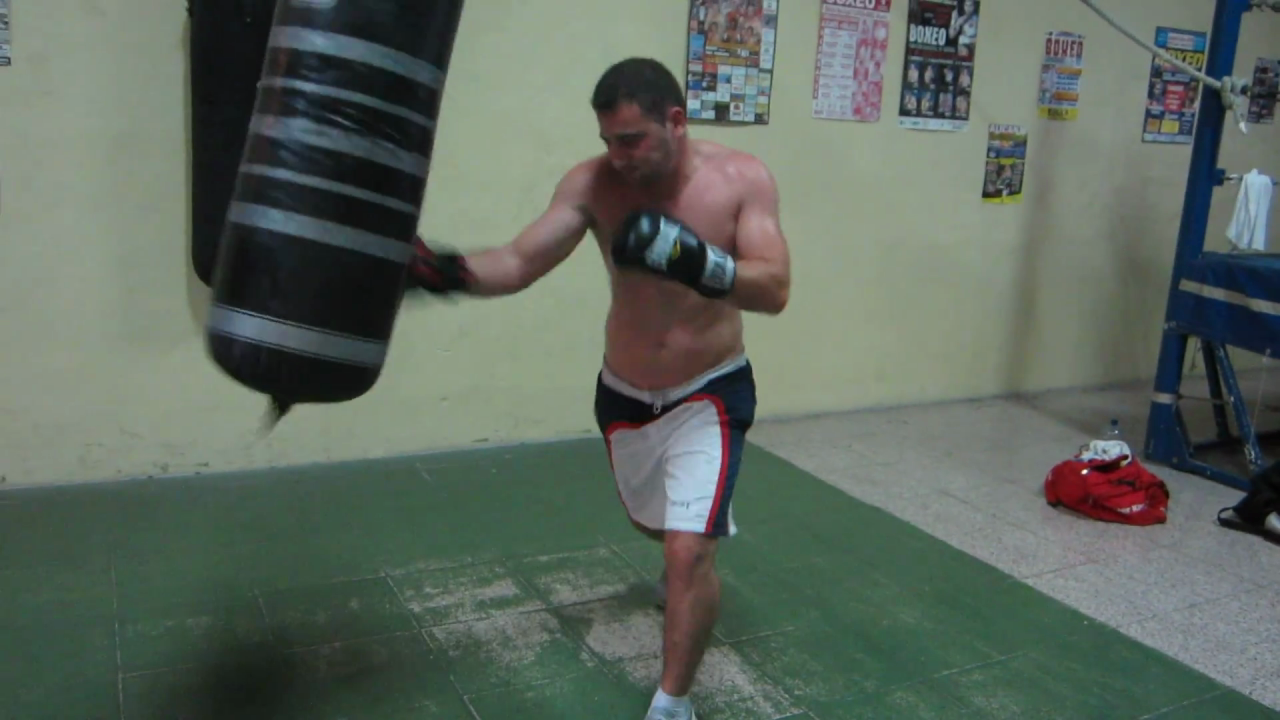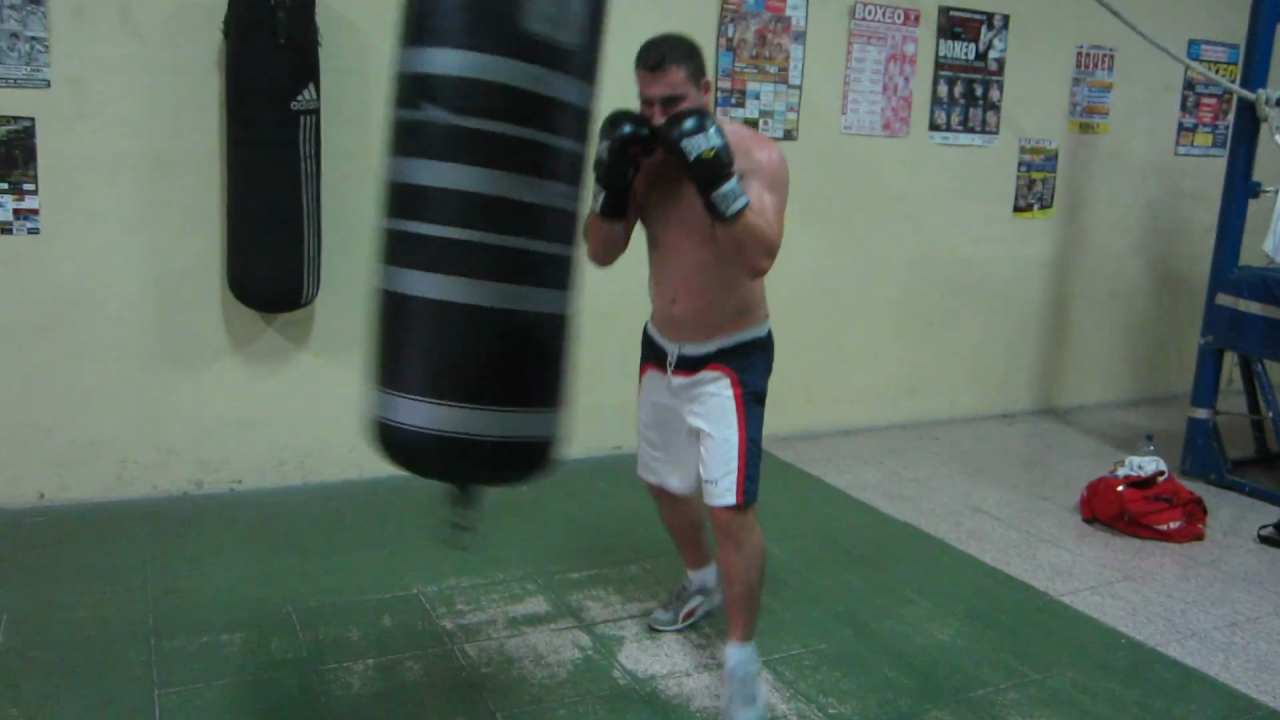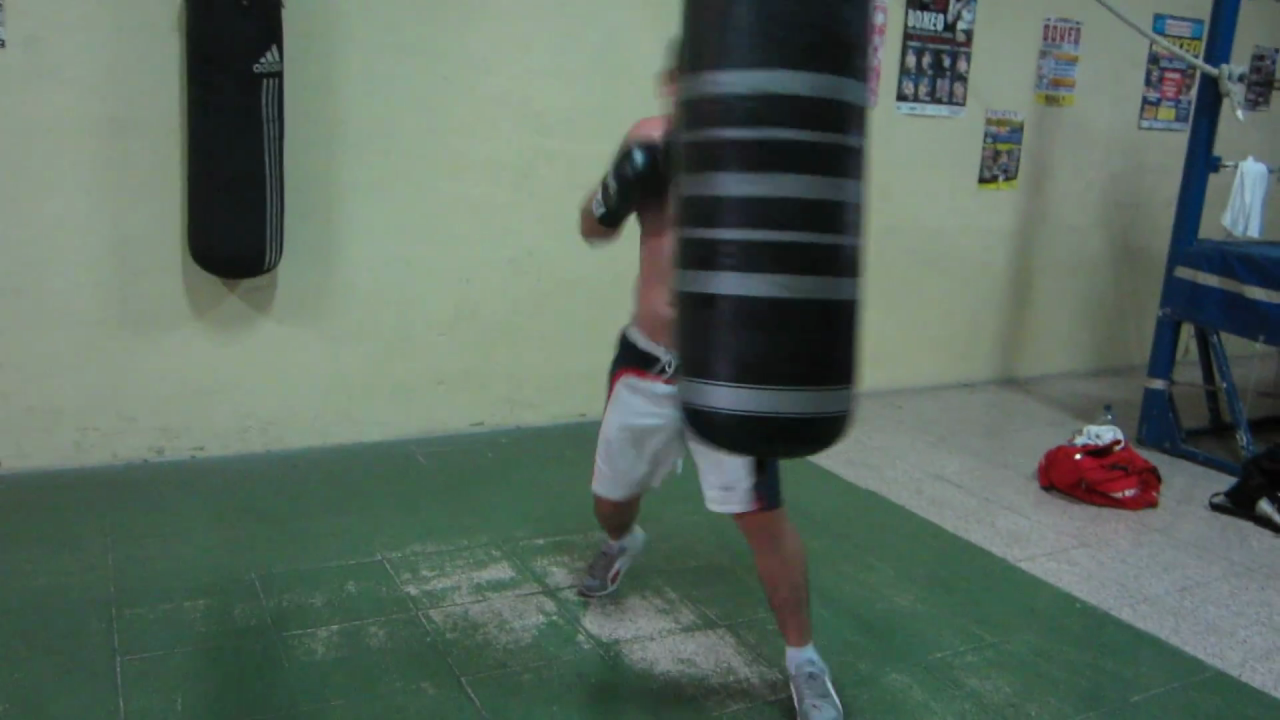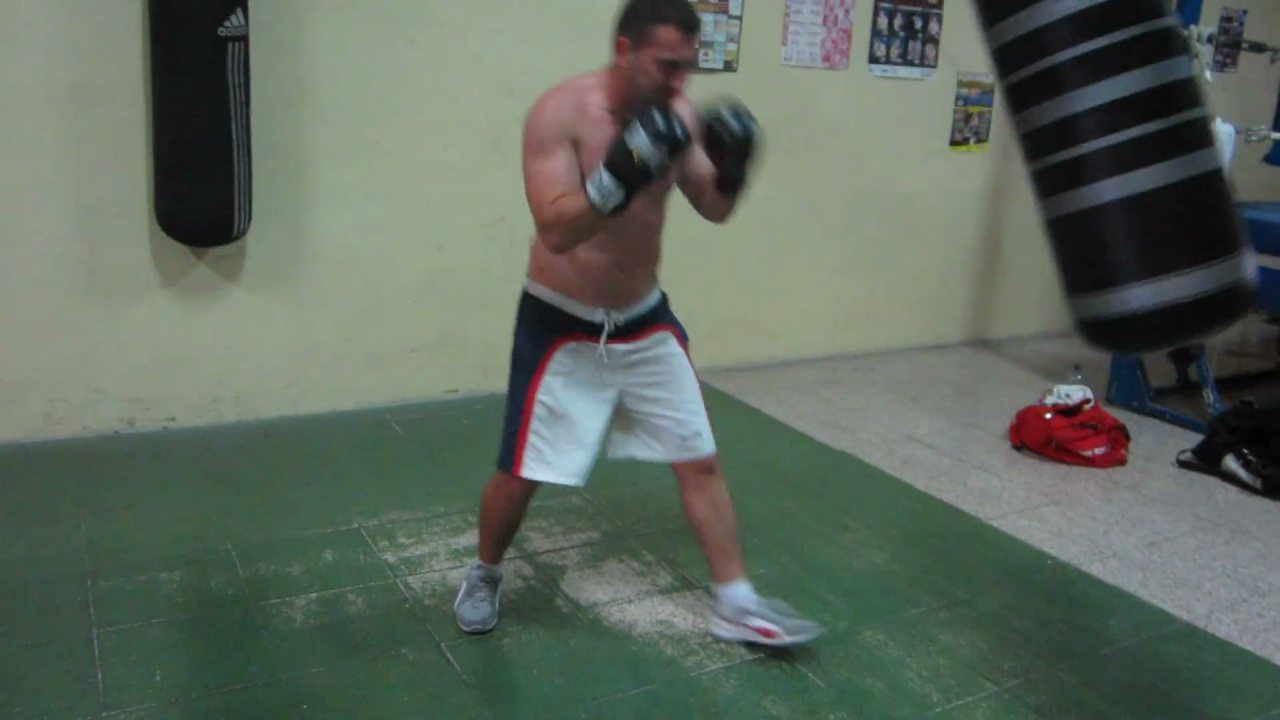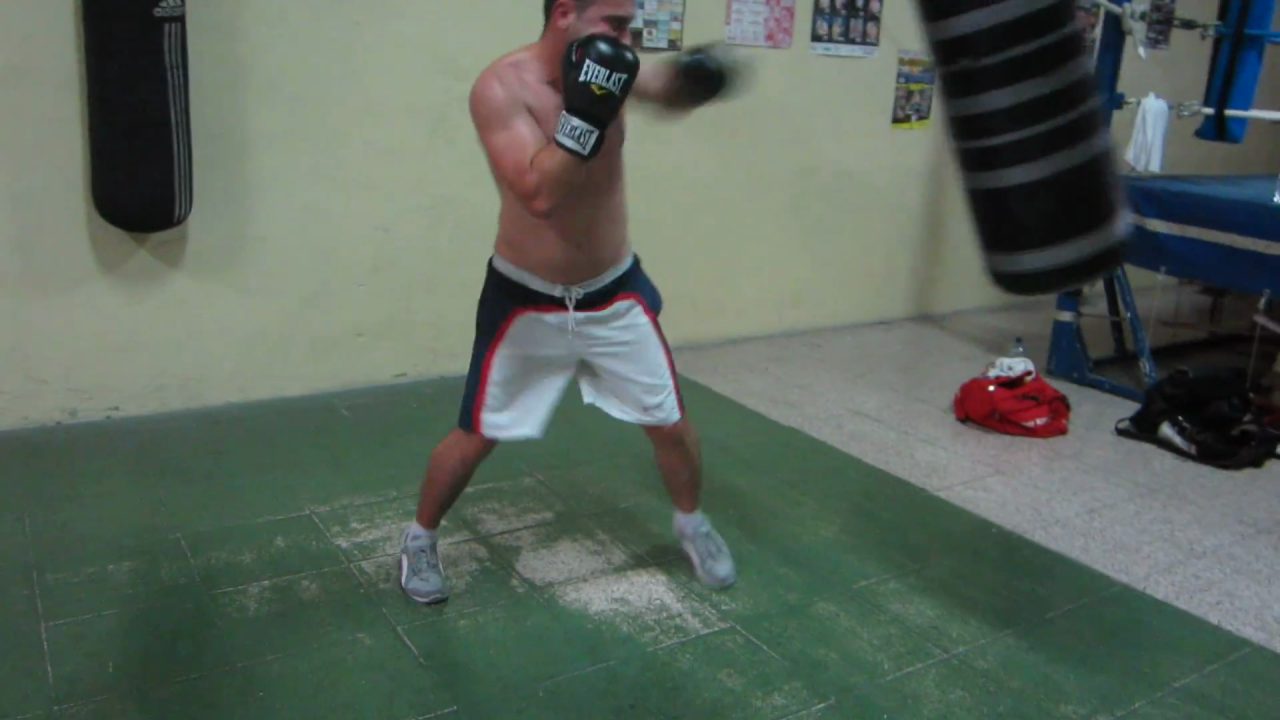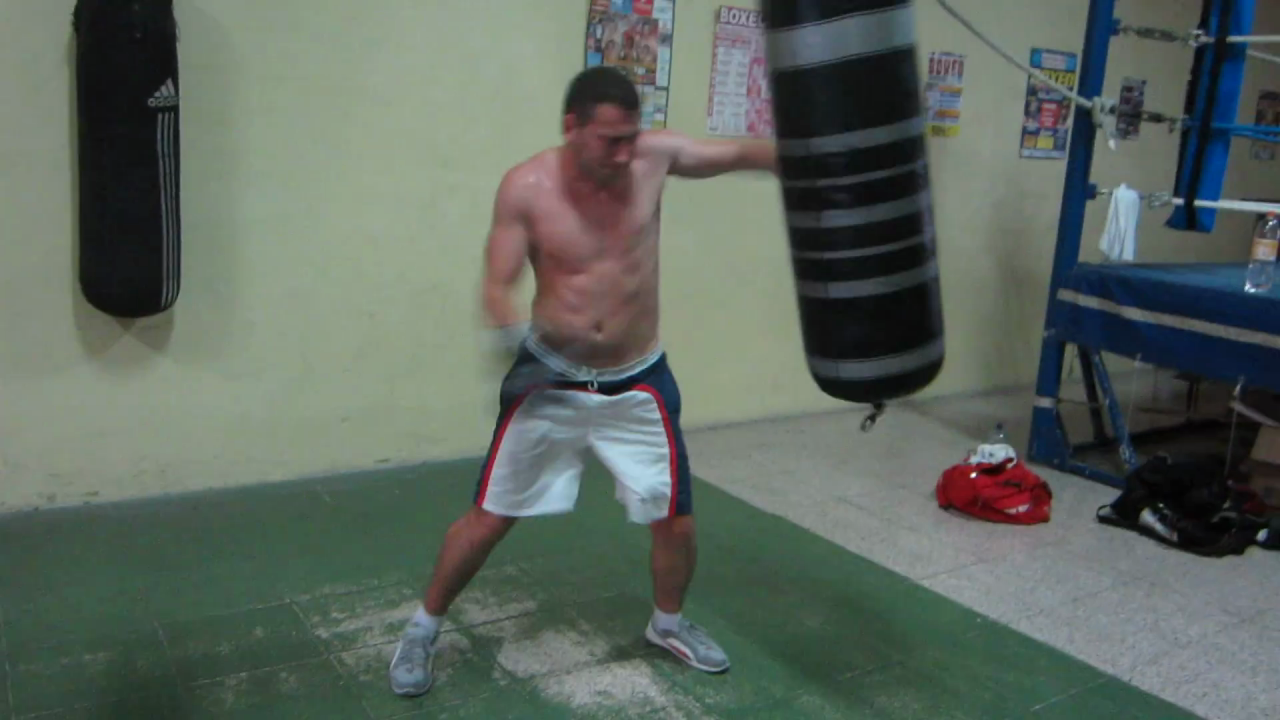
dt=0.5s
person 1, frame 1
left shoulder: (743, 177)
right shoulder: (592, 181)
left elbow: (775, 292)
right elbow: (520, 264)
left wrist: (694, 259)
right wrist: (452, 270)
left hip: (710, 393)
right hip: (626, 396)
left knee: (686, 555)
right knee: (654, 516)
right ankle: (693, 554)
person 1, frame 2
left shoulder: (755, 152)
right shoulder: (640, 149)
left elbow: (758, 258)
right elbow: (601, 250)
left wrist: (714, 176)
right wrist: (611, 177)
left hip: (730, 357)
right hip: (661, 349)
left knee: (730, 511)
right knee: (665, 485)
left ankle: (742, 656)
right ankle: (701, 579)
person 1, frame 3
right shoulder: (648, 139)
right elbow: (593, 232)
right wrist: (612, 194)
right hip: (644, 360)
left knee: (758, 515)
right knee: (610, 492)
left ankle: (803, 659)
right ankle: (622, 544)
person 1, frame 4
left shoulder: (680, 112)
right shoulder: (559, 111)
left elbow: (716, 207)
right elbow: (555, 231)
left wrist: (733, 164)
right wrist: (620, 173)
left hip: (644, 320)
right hip: (560, 325)
left knee: (698, 460)
right knee: (522, 474)
left ankle: (738, 602)
right ankle: (484, 572)
person 1, frame 5
left shoulder: (605, 67)
right shoulder: (500, 86)
left elbow: (670, 90)
right elbow: (541, 195)
left wrist: (694, 72)
right wrist: (589, 108)
left hip: (616, 290)
right hip: (528, 297)
left knee: (672, 426)
right knee: (477, 435)
left ankle: (692, 524)
right ankle: (421, 538)
person 1, frame 6
left shoulder: (651, 156)
right shoulder: (527, 184)
left elbow: (742, 149)
right elbow: (496, 284)
right wrist: (520, 350)
left hip: (640, 383)
right hip: (555, 378)
left knee: (674, 519)
right knee: (491, 515)
left ankle: (669, 621)
right ankle: (424, 624)
